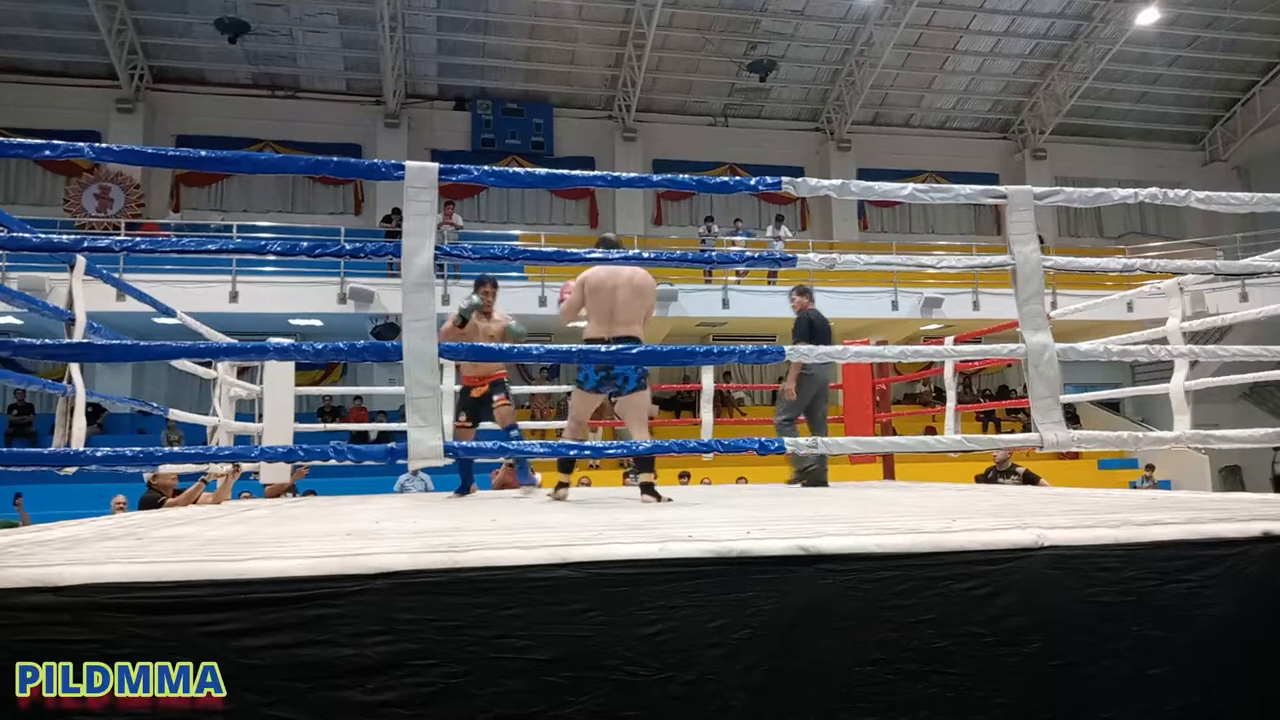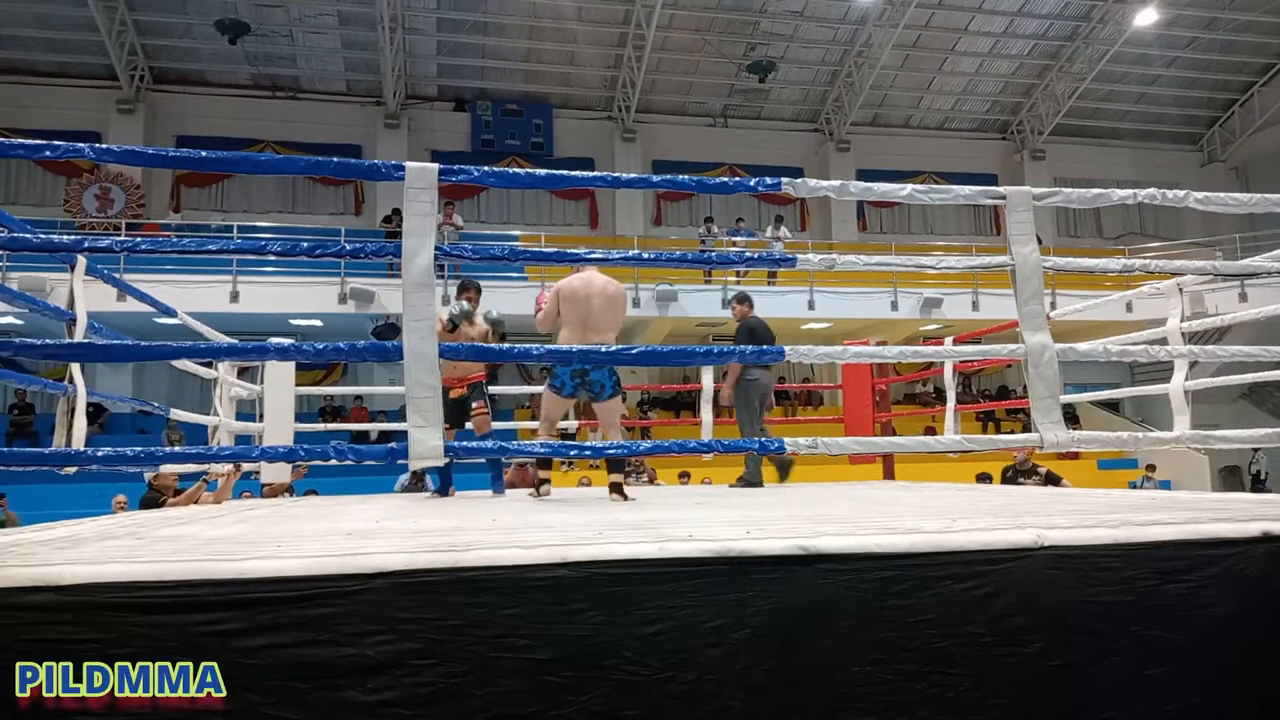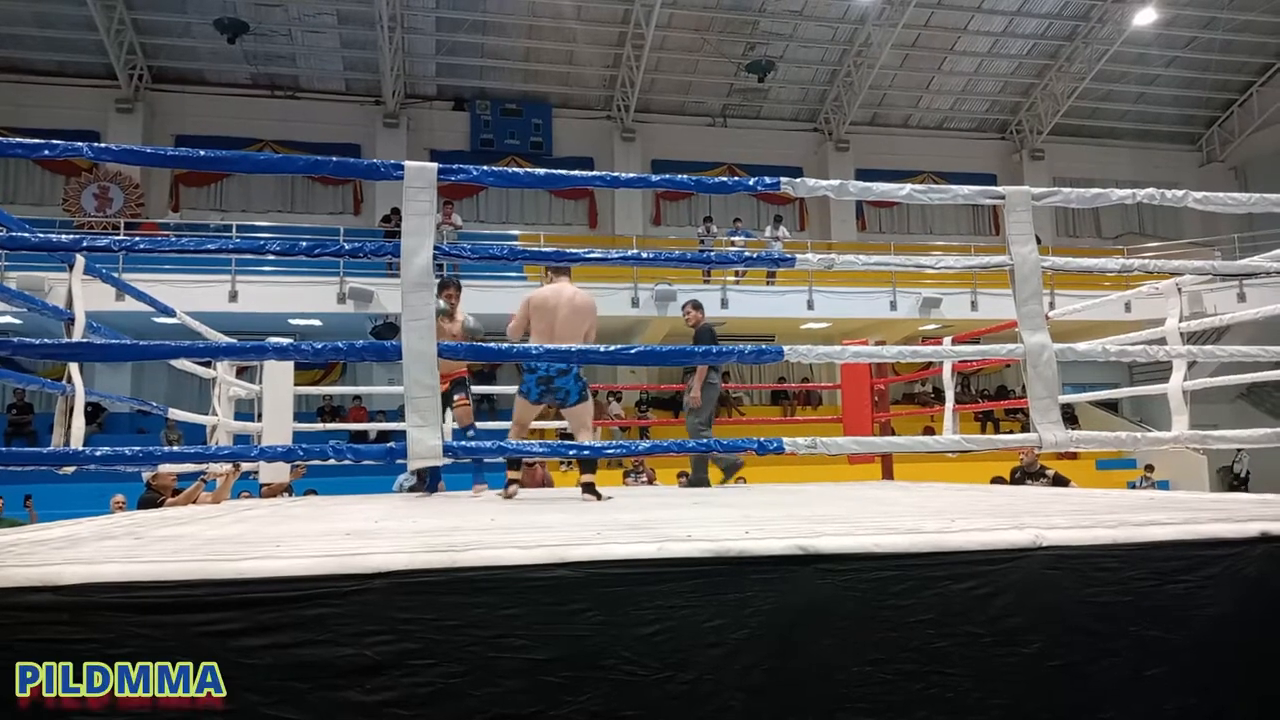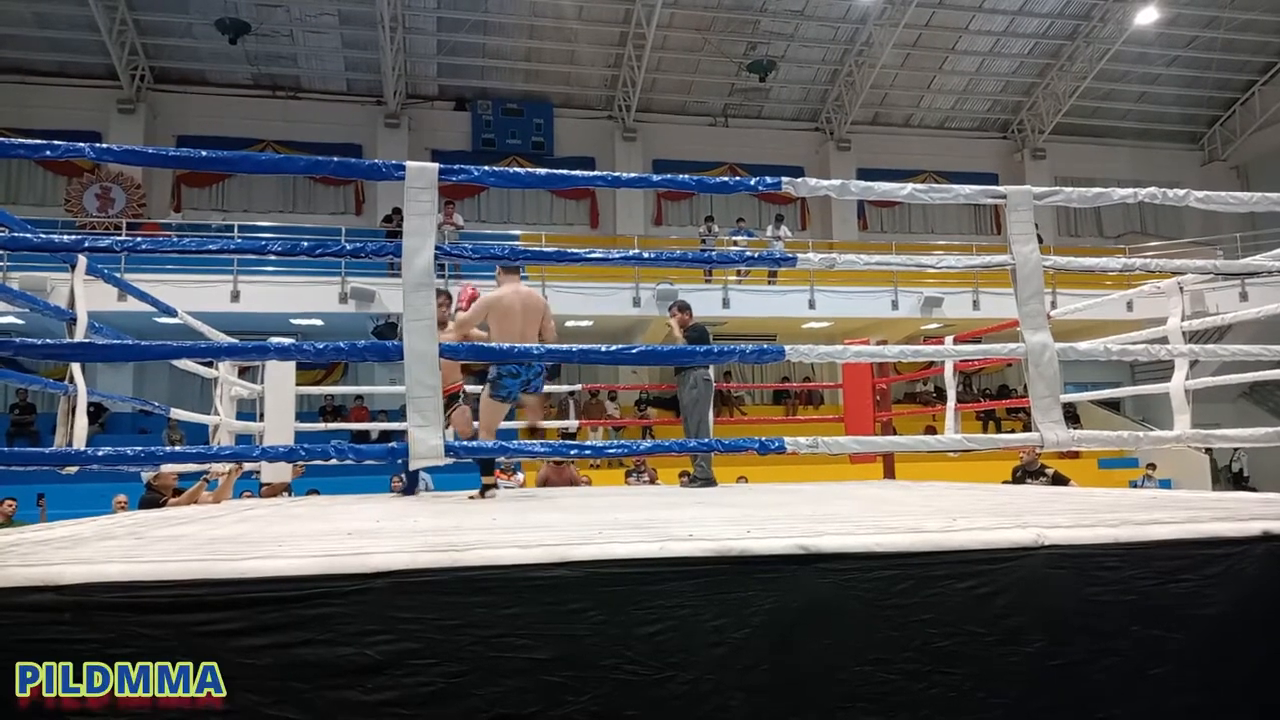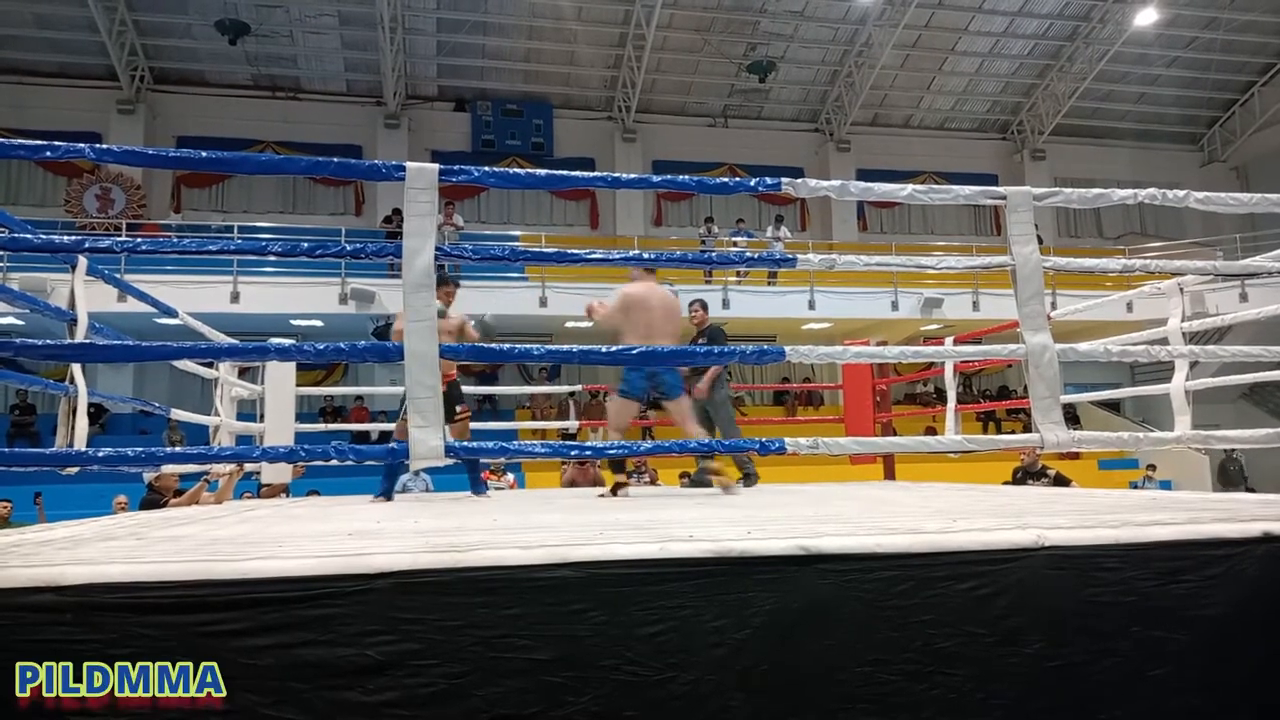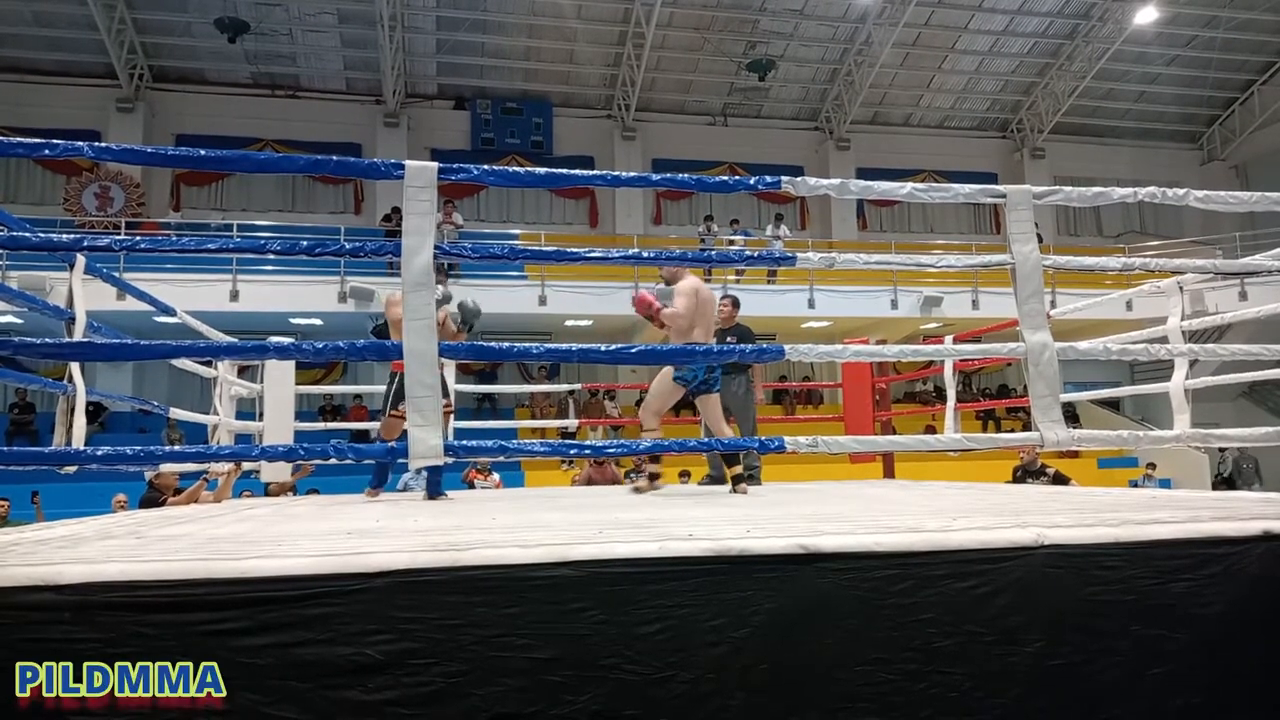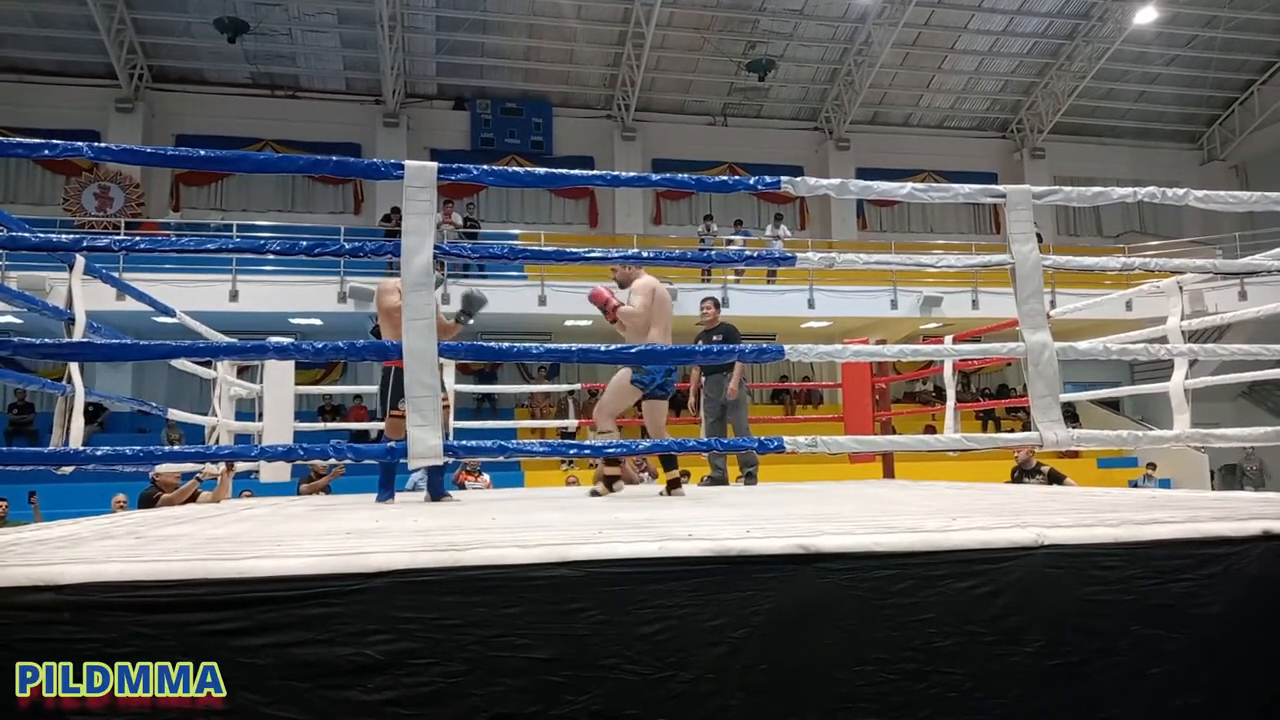
dt=0.7s
person 1, frame 1
left shoulder: (588, 276)
right shoulder: (645, 278)
left elbow: (565, 317)
left wrist: (565, 297)
left knee: (576, 423)
right knee: (638, 426)
left ankle: (563, 484)
right ankle: (647, 487)
person 1, frame 2
left shoulder: (563, 286)
right shoulder: (617, 289)
left elbow: (543, 325)
left wrist: (542, 306)
left hip: (567, 363)
right hip: (601, 363)
left knee: (547, 422)
right knee: (612, 428)
left ankle: (543, 481)
right ankle: (616, 487)
person 1, frame 3
left shoulder: (535, 296)
right shoulder: (588, 301)
left elbow: (513, 334)
left wrist: (519, 320)
left hip: (536, 368)
right hip: (568, 370)
left knee: (519, 426)
right knee: (584, 431)
left ankle: (512, 482)
right ankle: (589, 487)
person 1, frame 4
left shoulder: (492, 298)
right shoulder: (538, 299)
left elbow: (463, 325)
right elbow: (551, 337)
left wrist: (463, 305)
left hip: (503, 370)
right hip: (533, 367)
left knee: (487, 430)
right knee: (532, 406)
left ankle: (488, 485)
person 1, frame 5
left shoulder: (629, 293)
right shoulder: (671, 299)
left elbow: (606, 320)
left wrist: (594, 309)
left hip: (638, 367)
right hip: (666, 366)
left knee: (615, 427)
right knee: (690, 426)
left ankle: (619, 484)
right ankle: (715, 473)
person 1, frame 6
left shoulder: (686, 286)
right shoulder: (702, 289)
left elbow: (680, 318)
left wrist: (655, 307)
right wrist: (655, 316)
right hip: (707, 361)
left knee: (649, 412)
right knee: (718, 423)
left ankle: (653, 474)
right ankle: (739, 480)
person 1, frame 7
left shoulder: (642, 284)
right shoulder: (656, 289)
left elbow: (637, 318)
left wrist: (611, 304)
right wrist: (611, 313)
right hip: (665, 362)
left knee: (603, 413)
right knee: (657, 428)
left ankle: (612, 477)
right ankle: (674, 484)
person 2, frame 1
left shoulder: (504, 321)
right shoulder: (459, 317)
right elbow: (443, 340)
left wrist: (519, 340)
right wrist: (461, 317)
left hip: (495, 381)
right hip: (470, 385)
left knee: (507, 419)
right knee: (462, 437)
left ankle: (525, 476)
right ankle: (466, 484)
person 2, frame 2
left shoulder: (484, 324)
right shoulder: (442, 318)
left wrist: (499, 333)
right wrist: (452, 323)
left hip: (475, 384)
right hip: (449, 386)
left knee: (483, 429)
right knee: (442, 437)
left ankle: (498, 484)
right ankle: (445, 486)
person 2, frame 3
left shoulder: (464, 320)
left wrist: (475, 339)
left hip: (457, 378)
left knee: (465, 419)
left ankle: (478, 476)
right ankle: (434, 481)
person 2, frame 4
left shoulder: (458, 329)
right shoulder: (422, 330)
left elbow: (488, 338)
left hip: (452, 394)
right hip: (427, 398)
left knee: (466, 433)
right knee: (413, 442)
left ankle: (488, 478)
right ankle: (410, 484)
person 2, frame 5
left shoulder: (458, 319)
left elbow: (474, 343)
right elbow: (396, 337)
left wrist: (483, 336)
left hip: (449, 383)
left knee: (463, 435)
right knee: (402, 435)
left ankle: (478, 486)
right ankle: (385, 491)
person 2, frame 6
left shoulder: (441, 309)
right shoulder: (398, 299)
left elbow: (454, 341)
right elbow: (399, 324)
left wrist: (466, 325)
right hip: (404, 372)
left knee: (440, 430)
right knee: (389, 430)
left ankle: (434, 489)
right ankle: (377, 482)
person 2, frame 7
right shoulder: (389, 287)
left elbow: (444, 333)
right elbow: (394, 311)
left wrist: (464, 316)
right hip: (398, 369)
left knee: (438, 429)
right knee: (395, 430)
left ankle: (436, 490)
right ankle: (385, 492)
person 3, frame 1
left shoulder: (804, 317)
right shoulder: (824, 321)
left wrist: (790, 380)
left hip: (808, 372)
right hip: (824, 371)
left knee: (784, 418)
right knee: (818, 424)
left ankle: (804, 465)
right ankle: (818, 475)
person 3, frame 2
left shoulder: (745, 327)
right shoulder: (765, 328)
left wrist: (727, 387)
right wrist: (770, 393)
left hip: (749, 378)
right hip: (764, 378)
left knee: (748, 429)
right knee: (756, 427)
left ankle: (752, 477)
right ankle: (780, 459)
person 3, frame 3
left shoulder: (703, 331)
right shoulder: (704, 332)
left wrist: (696, 388)
right wrist: (692, 386)
left hip: (704, 383)
right hip: (705, 384)
left knee: (696, 426)
right knee: (699, 427)
left ankle: (729, 461)
right ankle: (699, 476)
person 3, frame 4
left shoulder: (698, 330)
right shoulder: (687, 333)
left elbow: (681, 343)
left wrist: (674, 327)
left hip: (696, 379)
right hip: (685, 381)
left knee: (699, 429)
right knee: (691, 430)
left ankle: (704, 475)
right ankle: (699, 474)
person 3, frame 5
left shoulder: (715, 332)
right shoulder: (694, 339)
left wrist: (705, 381)
left hip: (715, 385)
right hip: (699, 388)
left knee: (728, 429)
left ankle: (749, 471)
person 3, frame 6
left shoulder: (743, 332)
right shoulder: (714, 334)
left elbow: (755, 361)
left wrist: (758, 389)
left hip: (739, 383)
right hip: (717, 384)
left knee: (747, 430)
right knee: (712, 429)
left ankle: (753, 473)
right ankle: (717, 474)
person 3, frame 7
left shoulder: (728, 330)
right shoulder: (700, 338)
right elbow: (696, 368)
left wrist: (734, 381)
right wrist: (692, 394)
left hip: (730, 383)
right hip: (710, 386)
left knee: (741, 428)
right knee: (713, 433)
left ankle: (750, 471)
right ankle: (718, 475)
